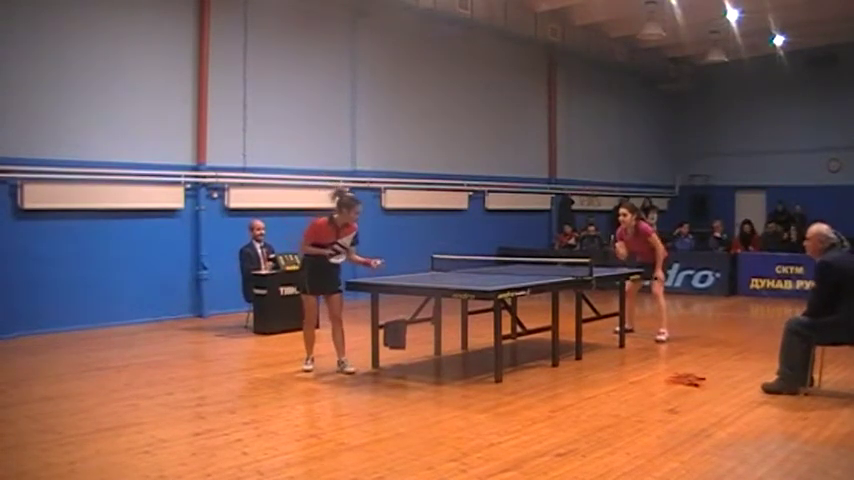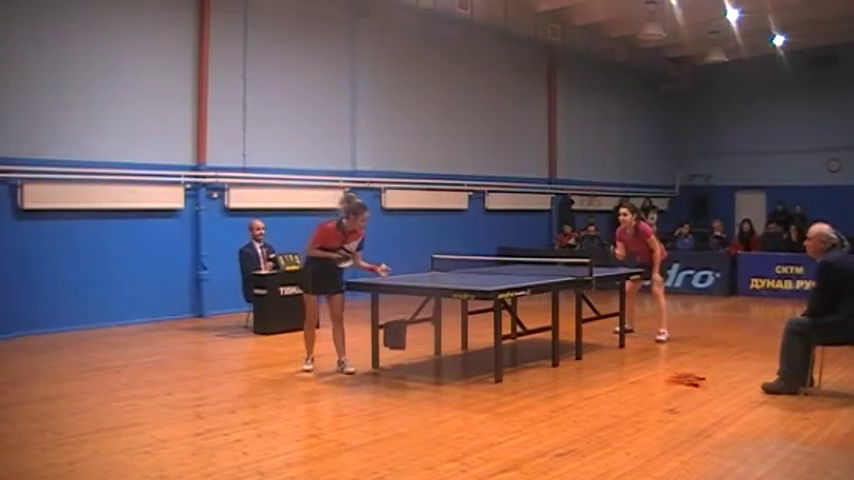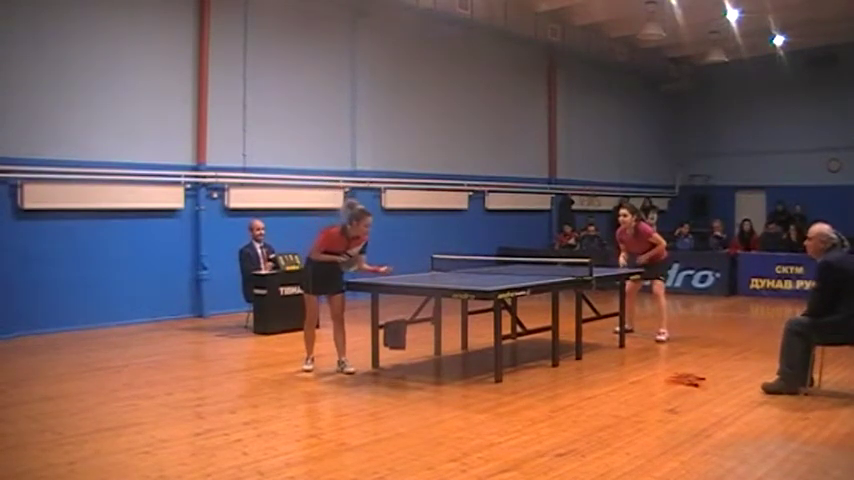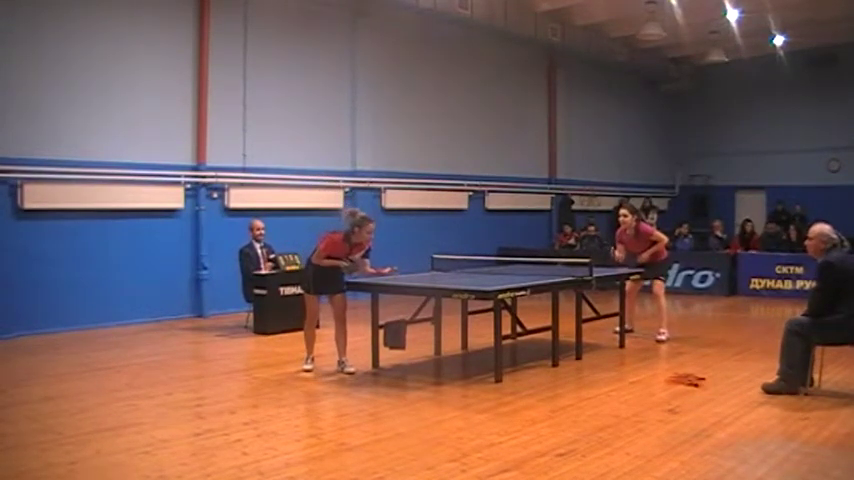
dt=0.3s
person 1, frame 1
left shoulder: (352, 229)
right shoulder: (319, 225)
left elbow: (351, 255)
right elbow: (303, 247)
left wrist: (369, 262)
right wrist: (324, 251)
left hip: (332, 274)
right hip: (312, 273)
left knee: (337, 318)
right knee: (311, 319)
left ankle: (342, 360)
right ankle: (309, 357)
person 1, frame 2
left shoulder: (359, 234)
right shoulder: (327, 229)
left elbow: (357, 261)
right elbow: (309, 251)
left wrist: (375, 269)
right wrist: (332, 255)
left hip: (335, 275)
right hip: (315, 274)
left knee: (338, 318)
right knee: (311, 319)
left ankle: (342, 361)
right ankle: (309, 357)
person 1, frame 3
left shoulder: (362, 239)
right shoulder: (331, 233)
left elbow: (360, 265)
right elbow: (313, 255)
left wrist: (378, 269)
right wrist: (336, 257)
left hip: (335, 275)
right hip: (315, 274)
left knee: (339, 318)
right knee: (311, 319)
left ankle: (342, 360)
right ankle: (309, 357)
person 1, frame 4
left shoulder: (365, 245)
right shoulder: (334, 239)
left elbow: (365, 268)
right elbow: (315, 259)
left wrist: (382, 271)
right wrist: (338, 262)
left hip: (336, 276)
right hip: (316, 275)
left knee: (341, 318)
right knee: (312, 319)
left ankle: (342, 361)
right ankle: (309, 357)
person 2, frame 1
left shoulder: (826, 263)
left elbow: (818, 303)
left wrist: (804, 316)
right wrist: (807, 316)
left knee: (795, 326)
right knee: (803, 325)
left ankle: (788, 381)
right ankle: (801, 376)
person 2, frame 2
left shoulder: (827, 262)
left elbow: (819, 304)
left wrist: (805, 315)
right wrist: (807, 315)
left knee: (795, 326)
right knee: (803, 324)
left ankle: (788, 381)
right ankle: (801, 377)
person 2, frame 3
left shoulder: (828, 263)
left elbow: (819, 303)
left wrist: (804, 316)
right wrist: (807, 315)
left knee: (795, 326)
right knee: (804, 324)
left ankle: (788, 381)
right ankle: (801, 376)
person 2, frame 4
left shoulder: (828, 263)
left elbow: (819, 304)
left wrist: (805, 315)
right wrist: (807, 315)
left knee: (795, 326)
right knee: (803, 324)
left ankle: (788, 381)
right ankle: (801, 377)
person 3, frame 1
left shoulder: (643, 228)
right shoulder: (621, 232)
left elbow: (659, 248)
right elbow: (623, 255)
left wrist: (659, 269)
right wrist: (616, 248)
left hip: (657, 261)
right hip: (642, 262)
left knee: (657, 291)
right knee: (629, 291)
left ankle: (664, 330)
right ankle: (628, 325)
person 3, frame 2
left shoulder: (643, 228)
right shoulder: (620, 232)
left elbow: (656, 250)
right elbow: (622, 255)
left wrist: (656, 272)
right wrist: (616, 252)
left hip: (658, 261)
right hip: (642, 262)
left knee: (657, 291)
right knee: (629, 291)
left ankle: (663, 330)
right ankle: (628, 325)
person 3, frame 3
left shoulder: (643, 229)
right shoulder: (620, 233)
left elbow: (663, 244)
right elbow: (625, 251)
left wrist: (646, 256)
right wrist: (622, 257)
left hip: (658, 261)
right hip: (642, 262)
left knee: (658, 292)
right knee: (629, 291)
left ankle: (663, 330)
right ankle: (628, 325)
person 3, frame 4
left shoulder: (643, 229)
right shoulder: (620, 233)
left elbow: (664, 240)
right elbow: (622, 255)
left wrist: (648, 253)
right wrist: (617, 255)
left hip: (658, 261)
right hip: (642, 262)
left knee: (658, 292)
right knee: (629, 291)
left ankle: (664, 330)
right ankle: (628, 325)
